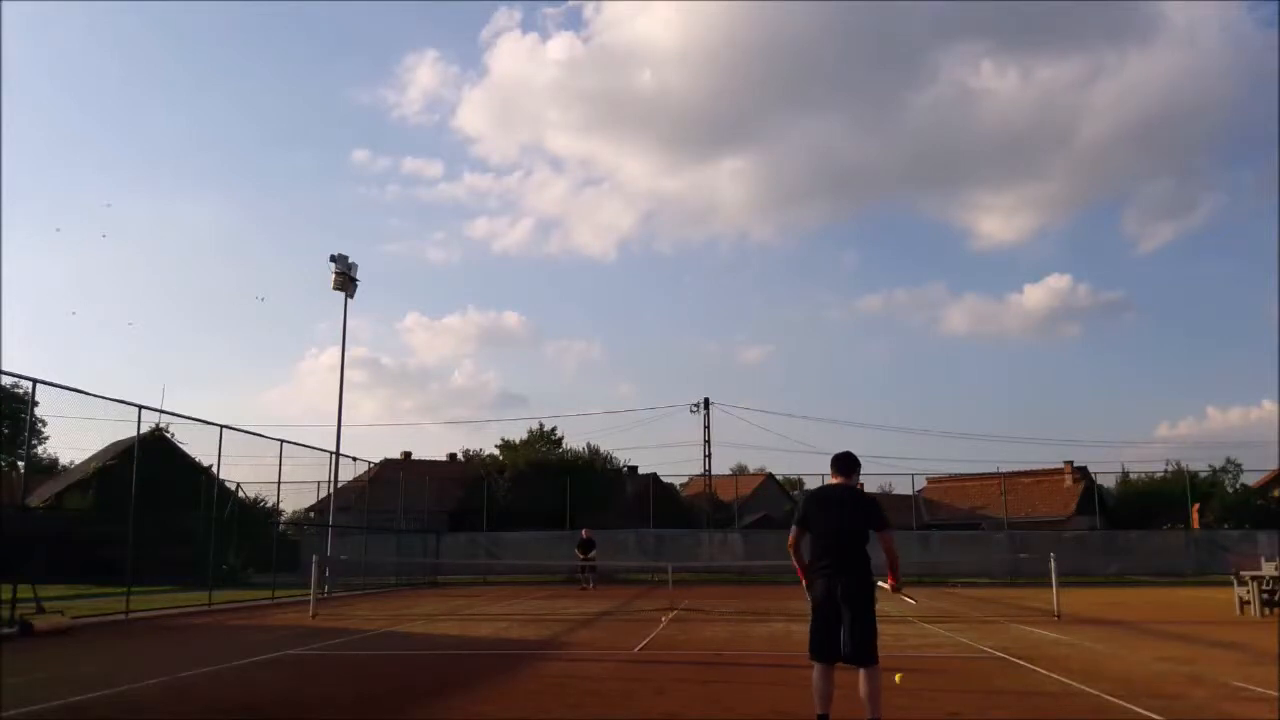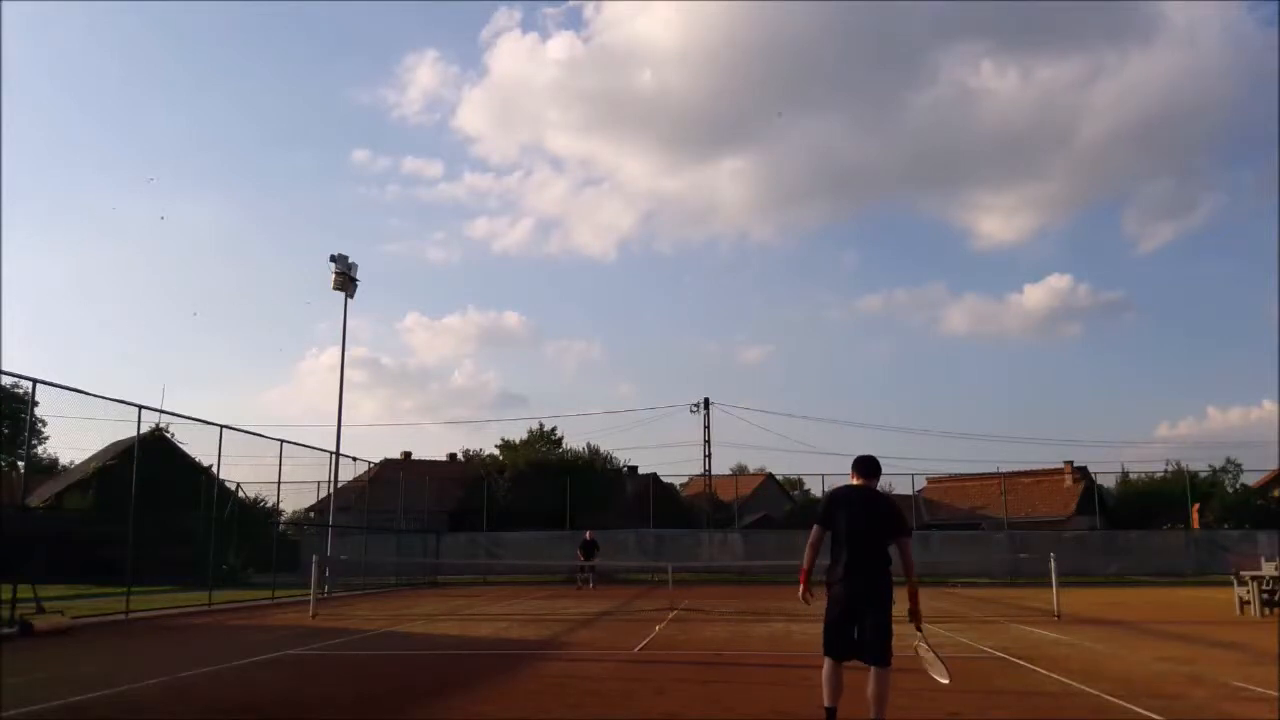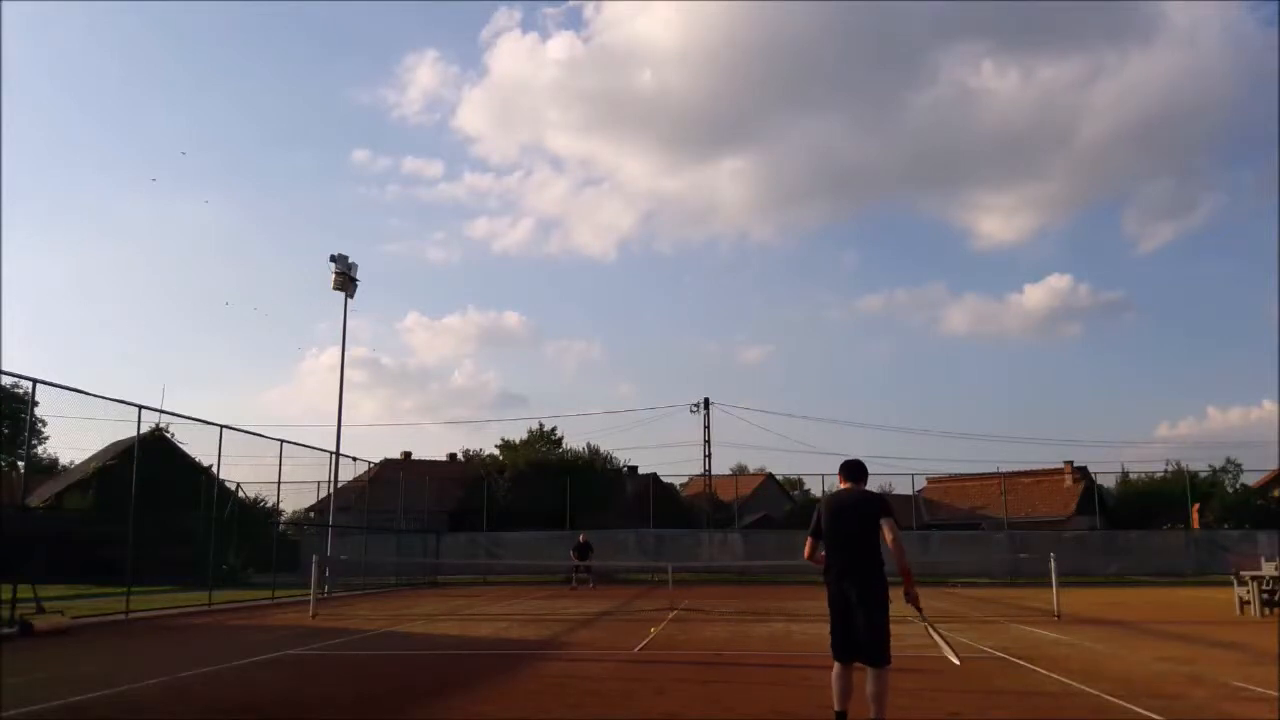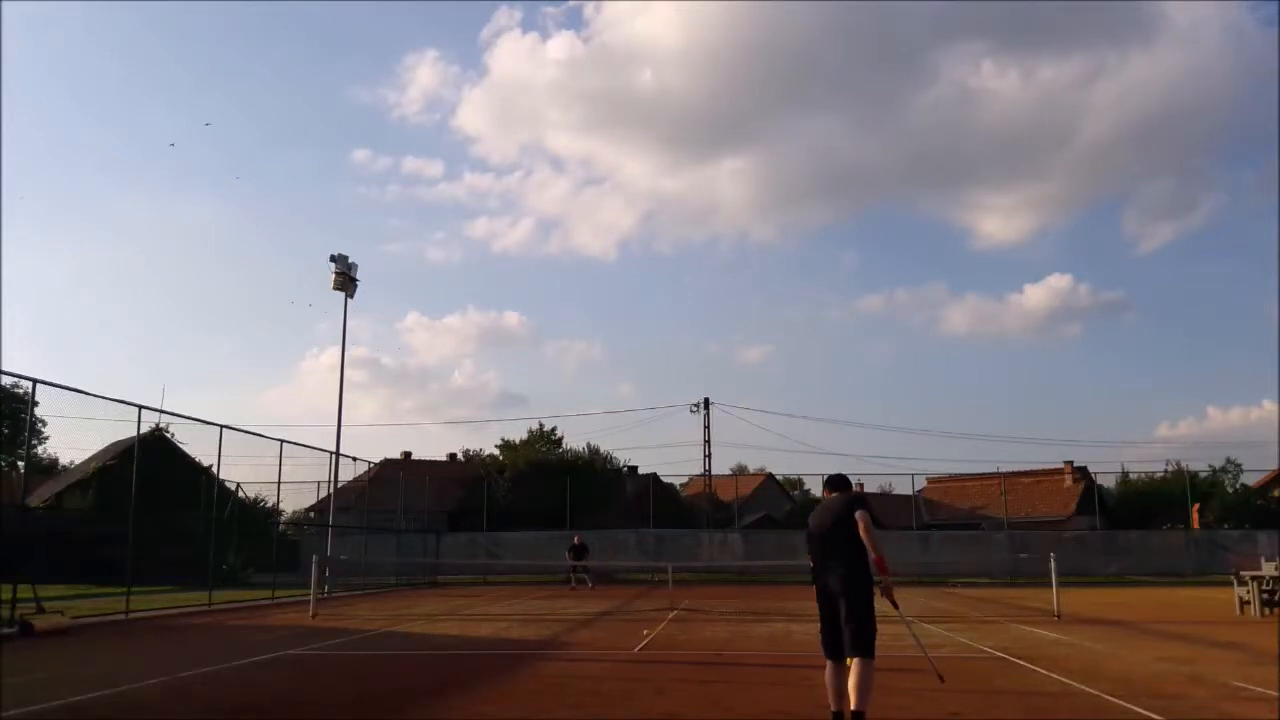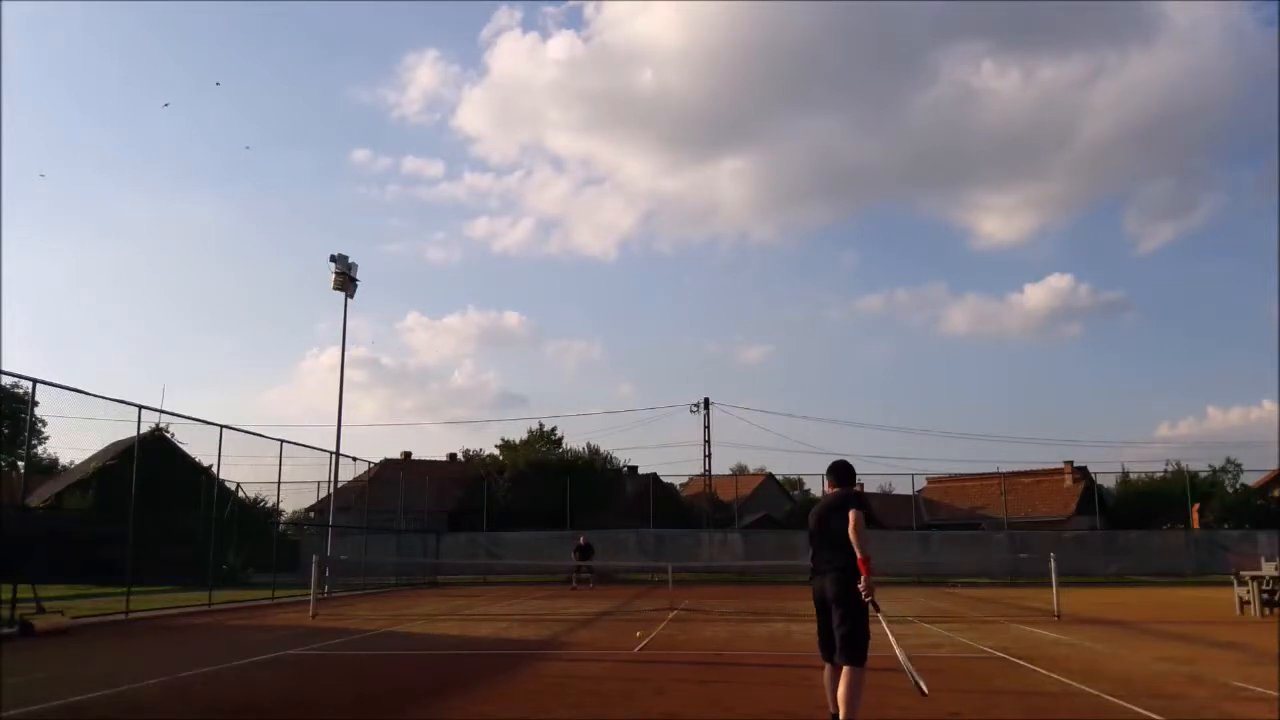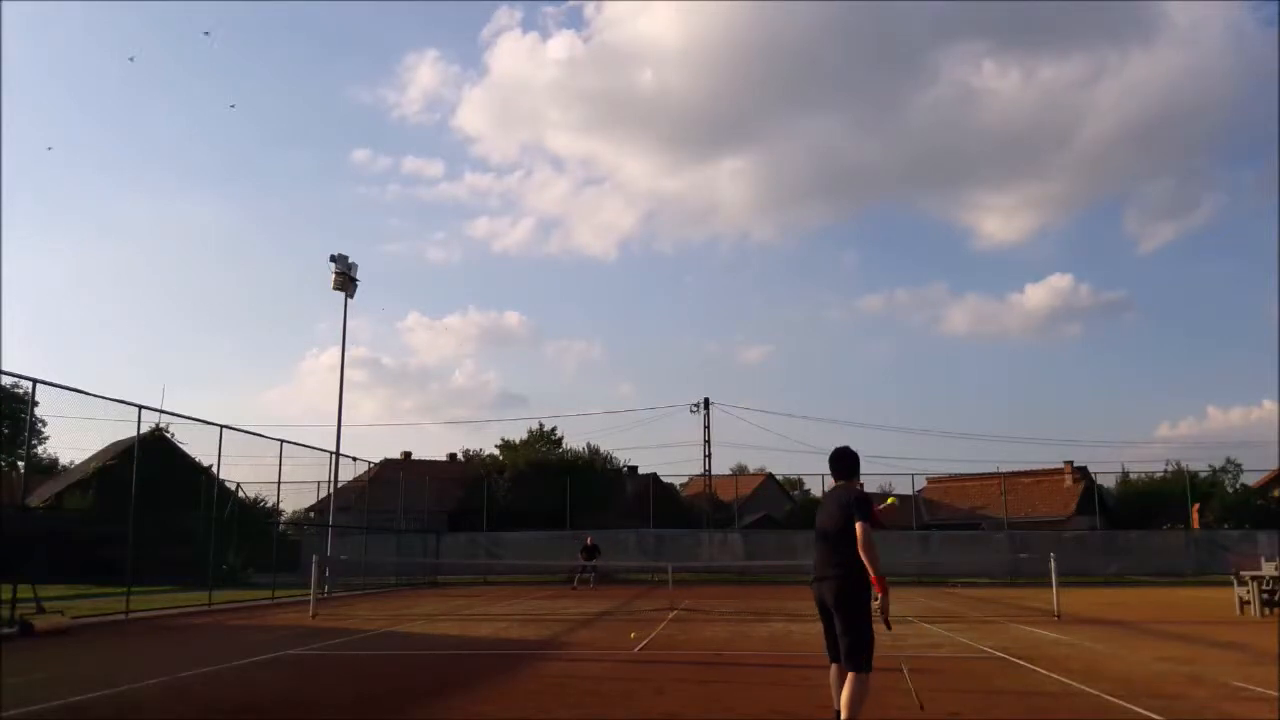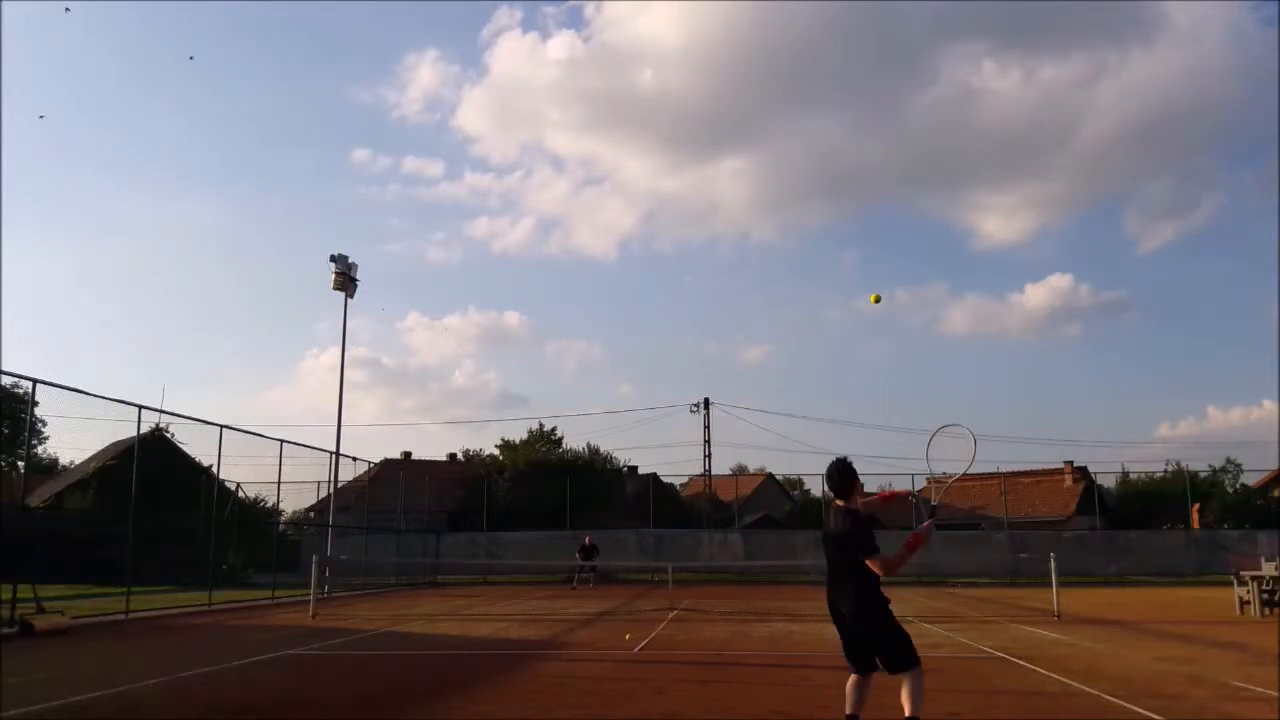
dt=0.4s
person 1, frame 1
left shoulder: (812, 498)
right shoulder: (866, 500)
left elbow: (792, 543)
right elbow: (889, 546)
left wrist: (805, 575)
right wrist: (894, 578)
left hip: (822, 583)
right hip: (857, 583)
left knee: (823, 661)
right knee: (867, 662)
person 1, frame 2
left shoulder: (834, 497)
right shoulder: (889, 505)
left elbow: (814, 542)
right elbow: (906, 557)
left wrist: (804, 581)
right wrist: (914, 600)
left hip: (840, 583)
right hip: (877, 585)
left knee: (833, 656)
right knee: (879, 663)
person 1, frame 3
left shoulder: (826, 503)
right shoulder: (875, 500)
left elbow: (809, 553)
right elbow: (893, 538)
right wrist: (908, 582)
left hip: (837, 586)
right hip: (869, 583)
left knee: (842, 660)
right knee: (877, 662)
person 1, frame 4
left shoulder: (815, 515)
right shoulder: (856, 499)
right elbow: (864, 526)
left wrist: (821, 604)
right wrist: (882, 569)
left hip: (823, 584)
right hip: (852, 578)
left knee: (834, 658)
right knee: (861, 655)
person 1, frame 5
left shoulder: (817, 509)
right shoulder: (855, 497)
right elbow: (855, 526)
right wrist: (866, 569)
left hip: (820, 584)
right hip: (846, 582)
left knee: (832, 660)
right knee: (853, 662)
person 1, frame 6
left shoulder: (827, 499)
right shoulder: (859, 498)
right elbow: (864, 541)
right wrist: (881, 587)
left hip: (821, 586)
right hip: (847, 587)
left knee: (840, 661)
right knee: (858, 668)
person 1, frame 7
left shoulder: (834, 513)
right shoulder: (854, 525)
right elbow: (884, 569)
left wrist: (887, 497)
right wrist: (915, 542)
left hip: (839, 606)
right hip: (865, 606)
left knee: (861, 670)
right knee: (909, 668)
